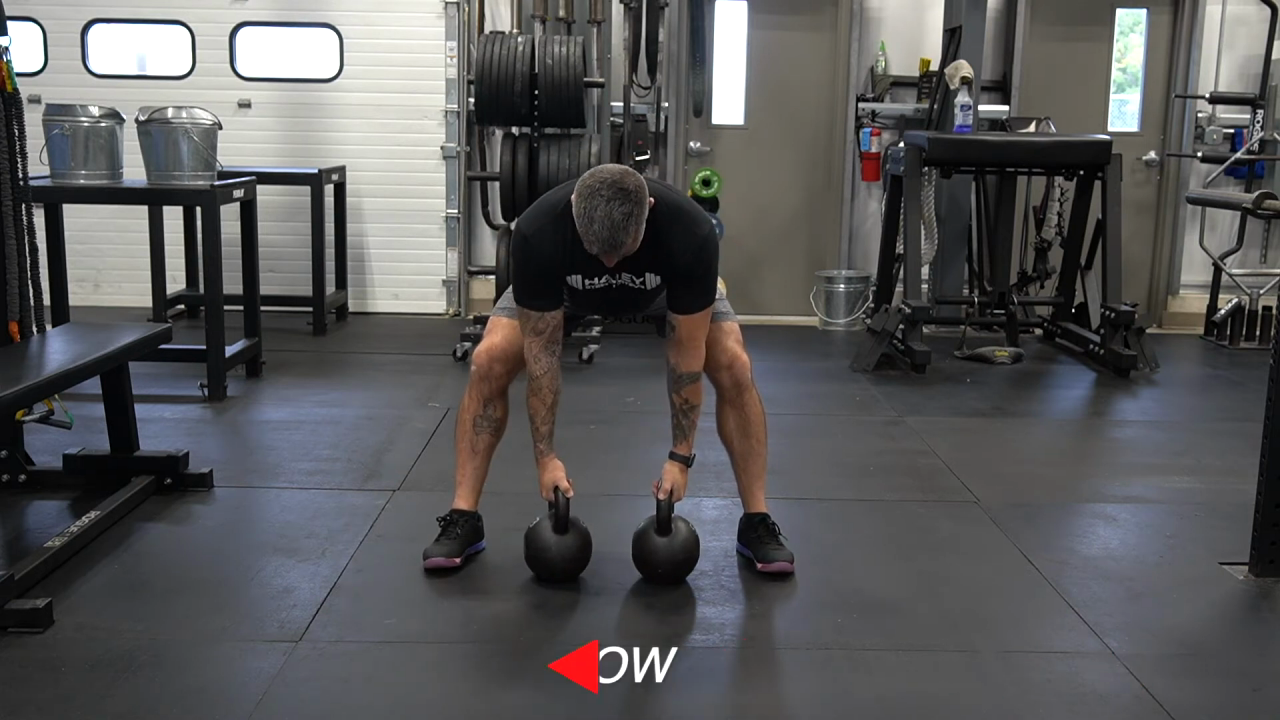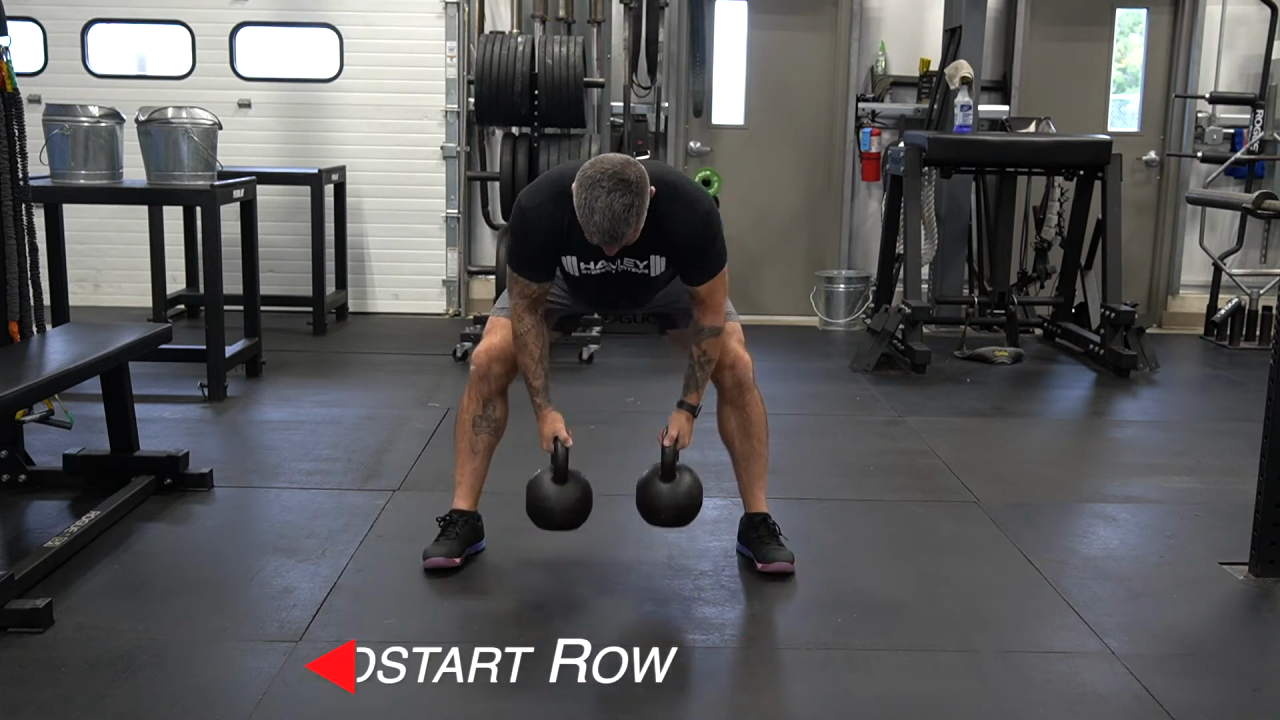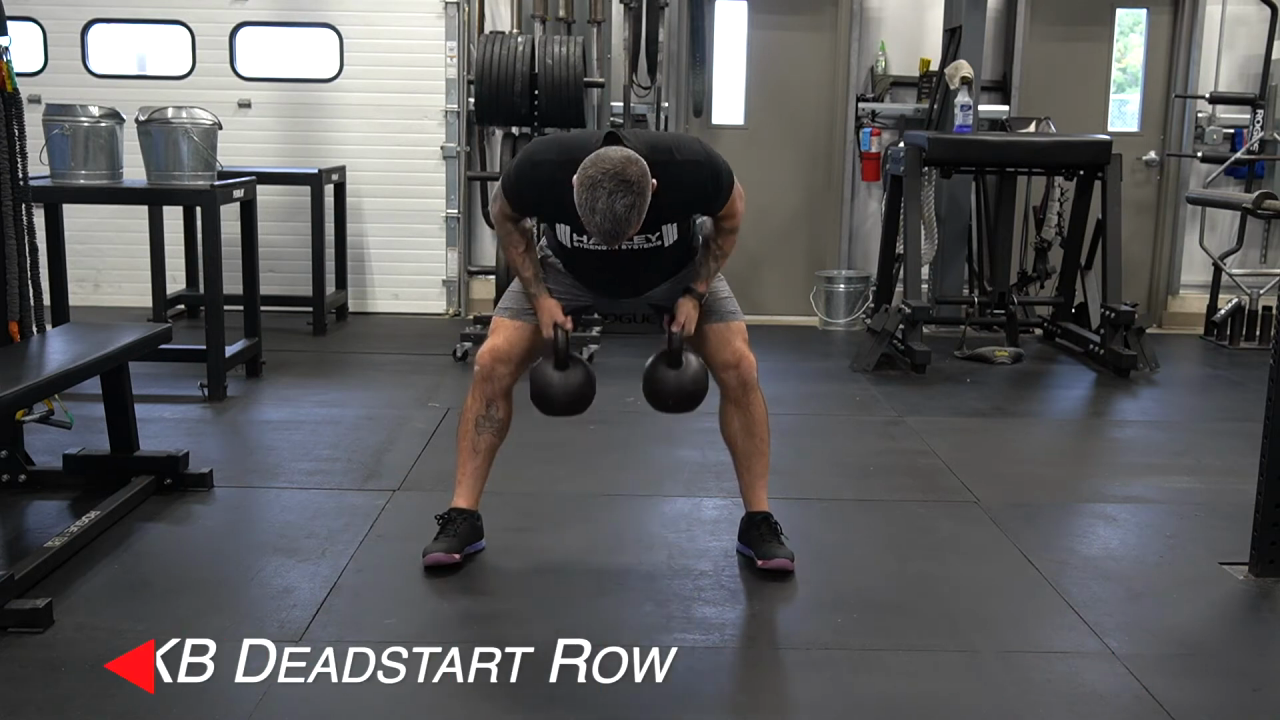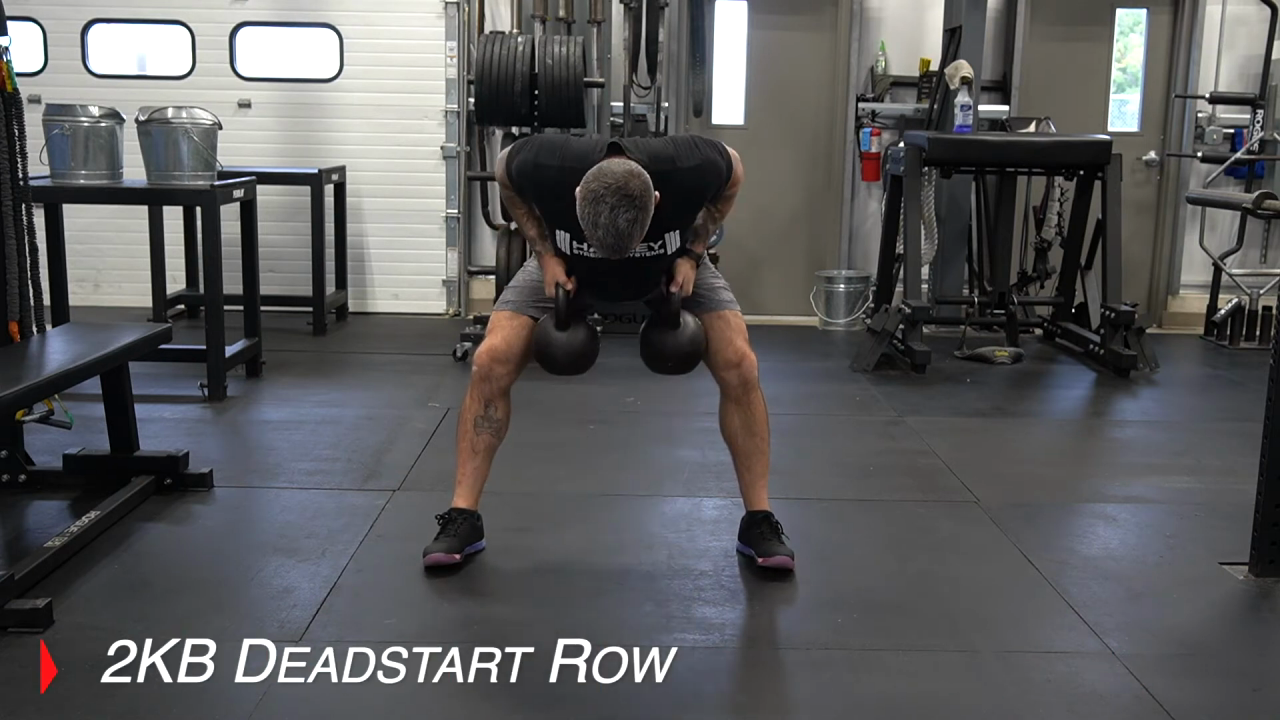
dt=0.2s
person 1, frame 1
left shoulder: (690, 233)
right shoulder: (538, 233)
left elbow: (686, 350)
right elbow: (541, 349)
left wrist: (680, 456)
right wrist: (545, 455)
left hip: (661, 283)
right hip: (567, 284)
left knee: (734, 368)
right knee: (489, 362)
left ankle: (757, 523)
right ankle: (462, 519)
person 1, frame 2
left shoulder: (690, 210)
right shoulder: (538, 208)
left elbow: (709, 311)
right elbow: (527, 311)
left wrist: (688, 408)
right wrist: (544, 409)
left hip: (667, 279)
right hip: (565, 279)
left knee: (736, 368)
right knee: (488, 361)
left ankle: (758, 523)
right ankle: (463, 519)
person 1, frame 3
left shoulder: (693, 167)
right shoulder: (540, 166)
left elbow: (731, 215)
right elbow: (505, 215)
left wrist: (696, 293)
right wrist: (538, 295)
left hip: (672, 268)
right hip: (567, 267)
left knee: (739, 368)
right knee: (493, 363)
left ankle: (758, 522)
right ankle: (462, 517)
person 1, frame 4
left shoulder: (691, 169)
right shoulder: (545, 167)
left elbow: (733, 171)
right elbow: (505, 171)
left wrist: (694, 252)
right wrist: (543, 253)
left hip: (670, 270)
right hip: (566, 268)
left knee: (739, 366)
right knee: (491, 362)
left ankle: (759, 521)
right ankle: (462, 518)
